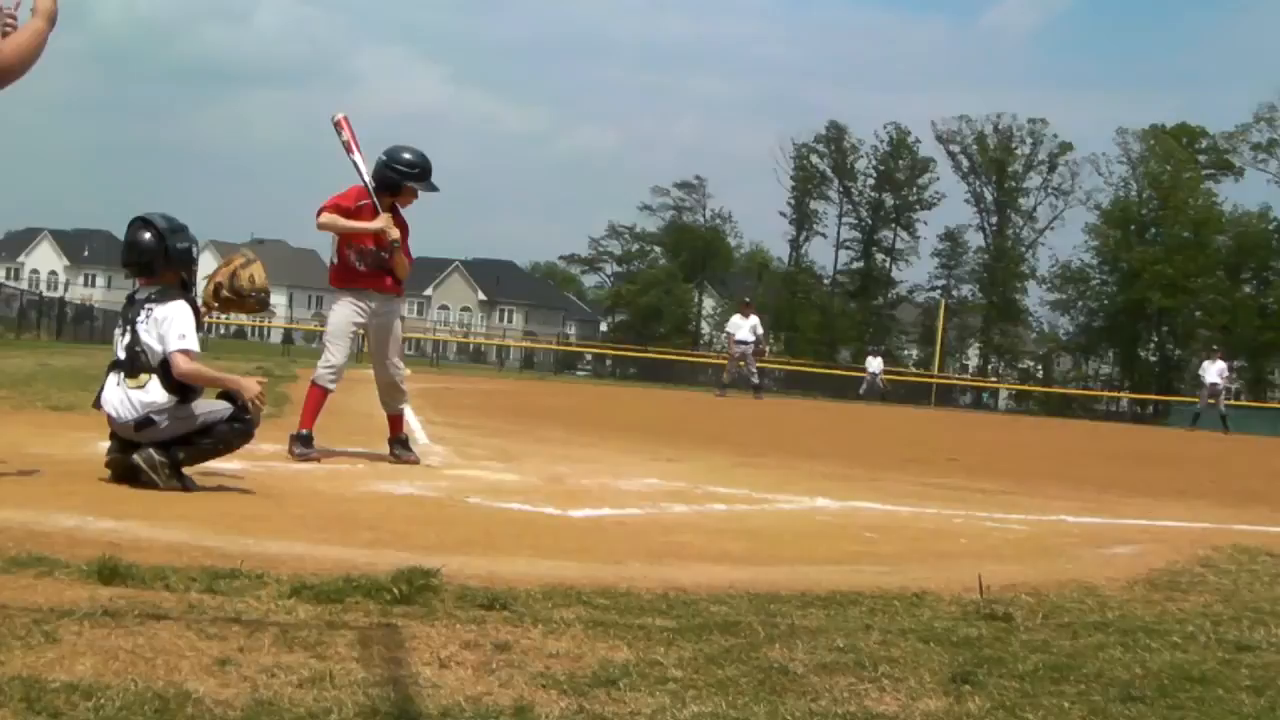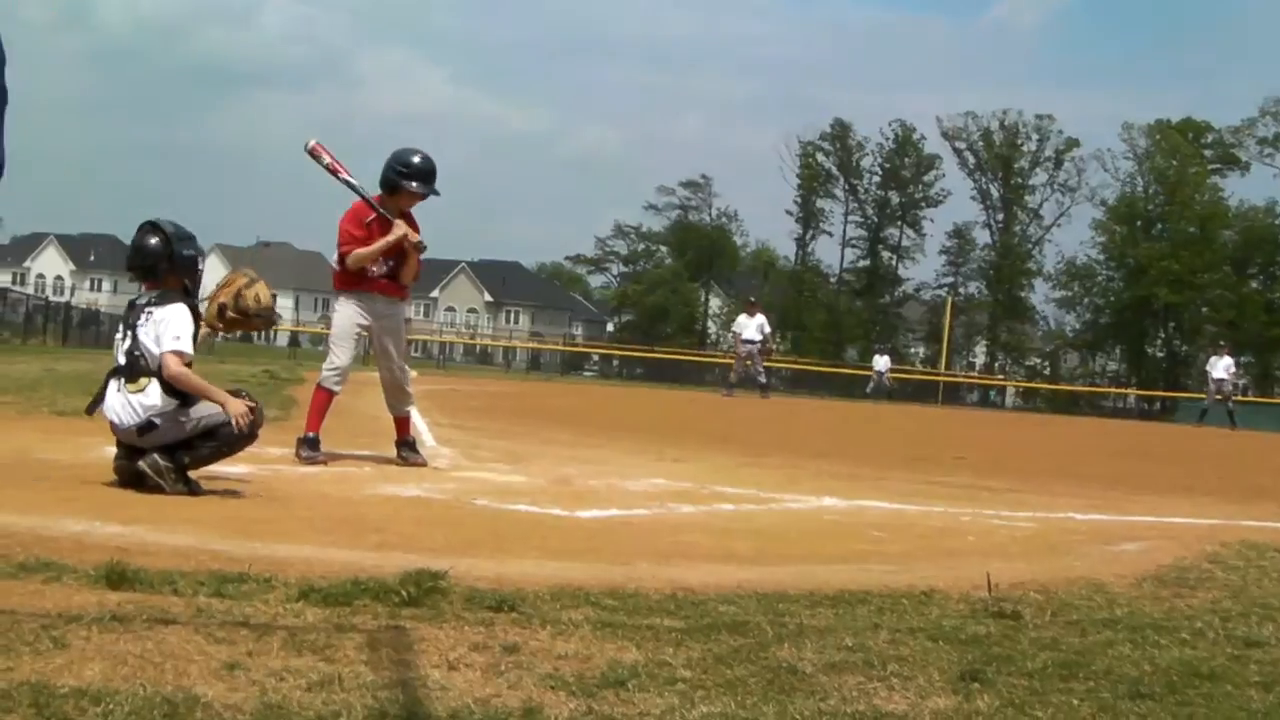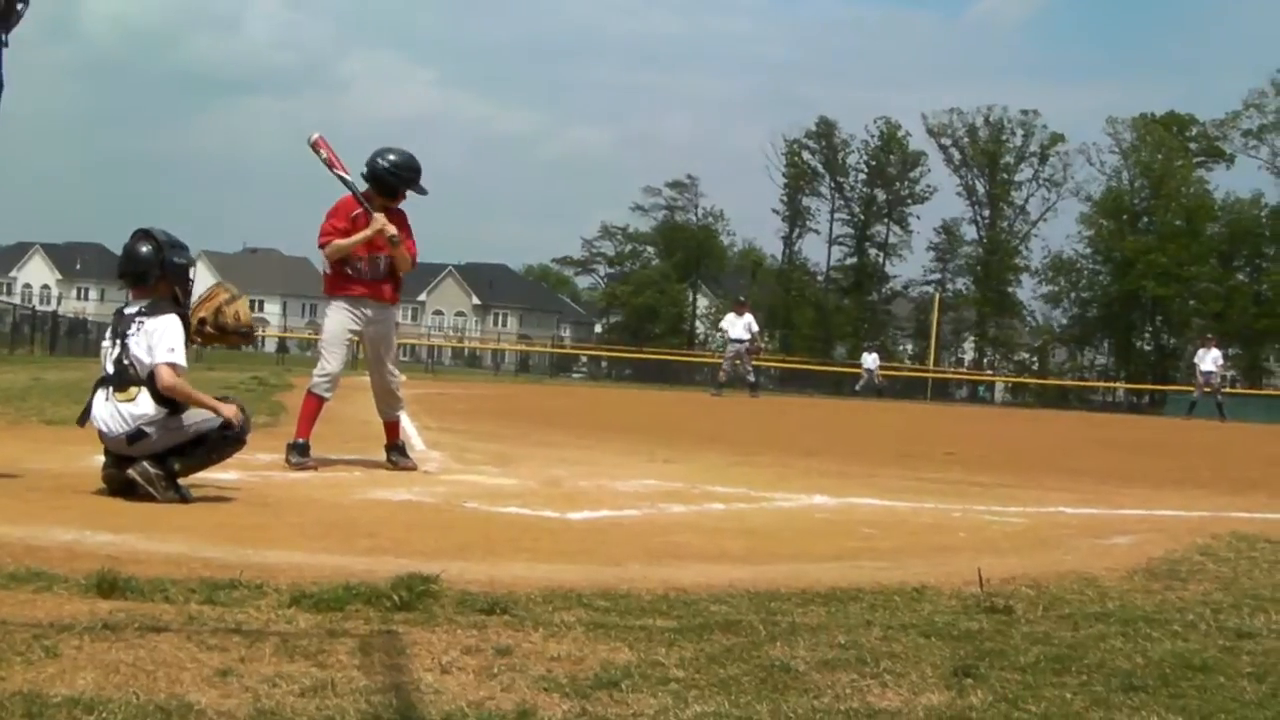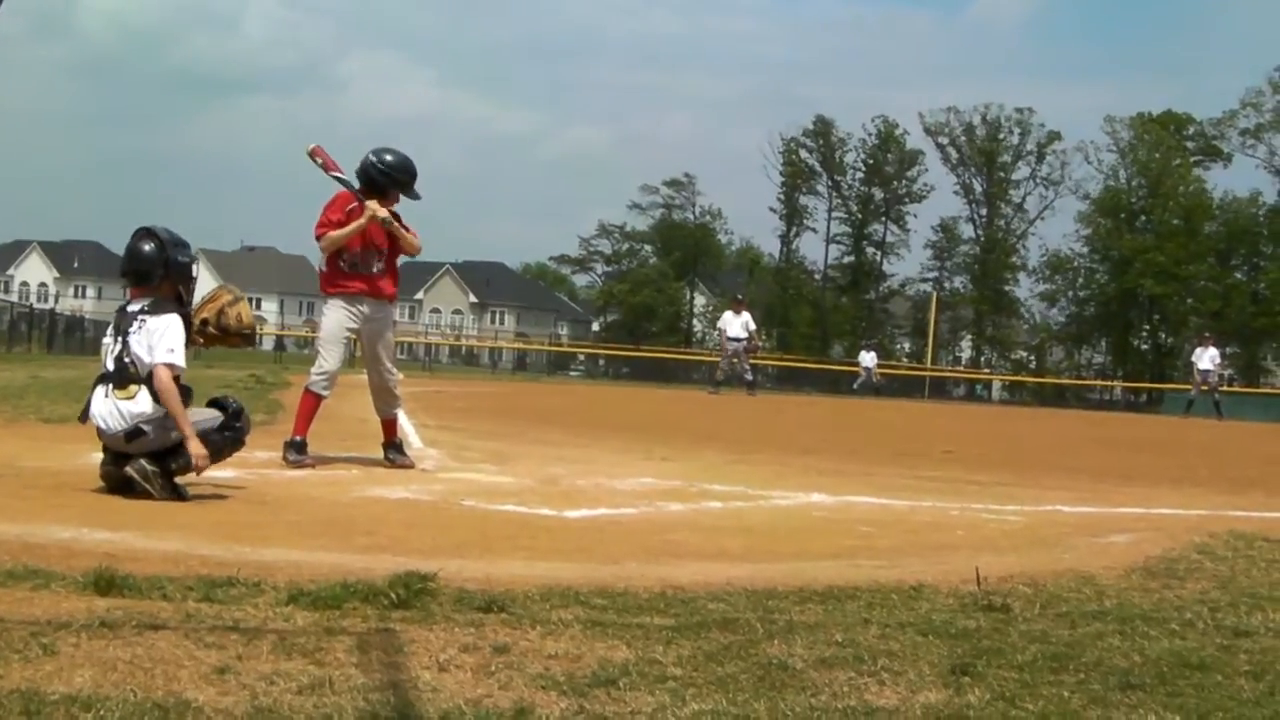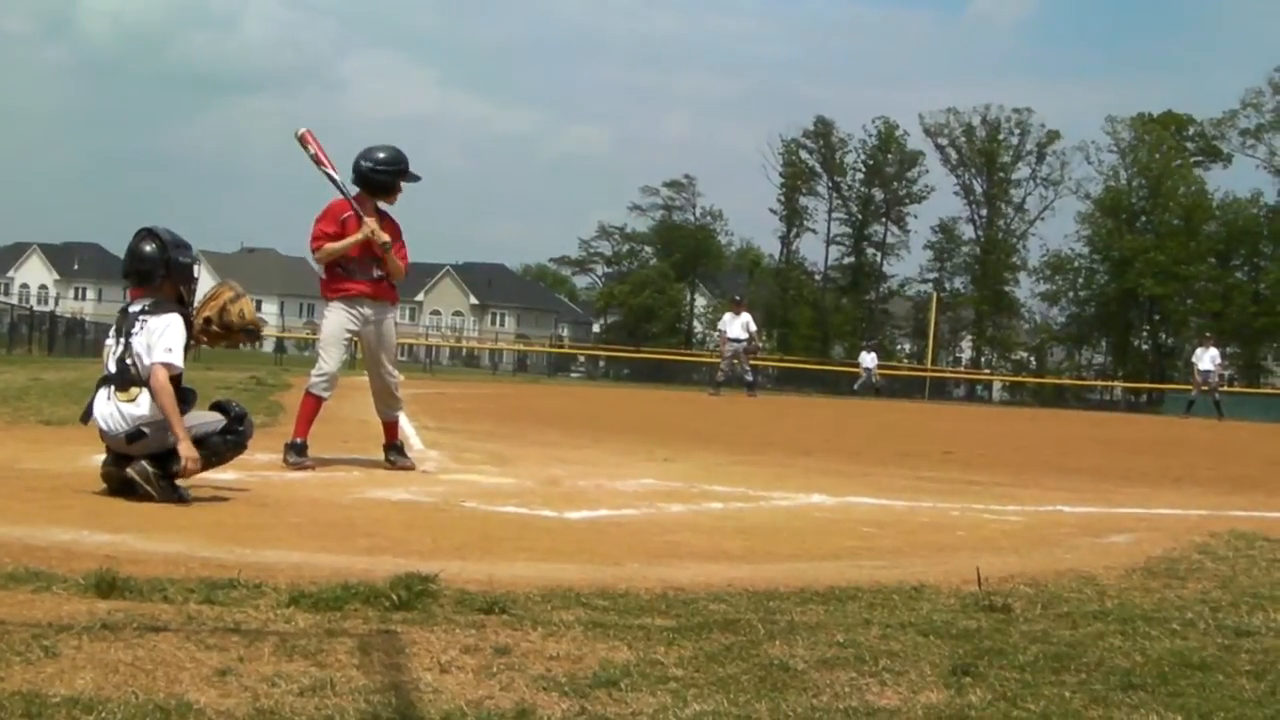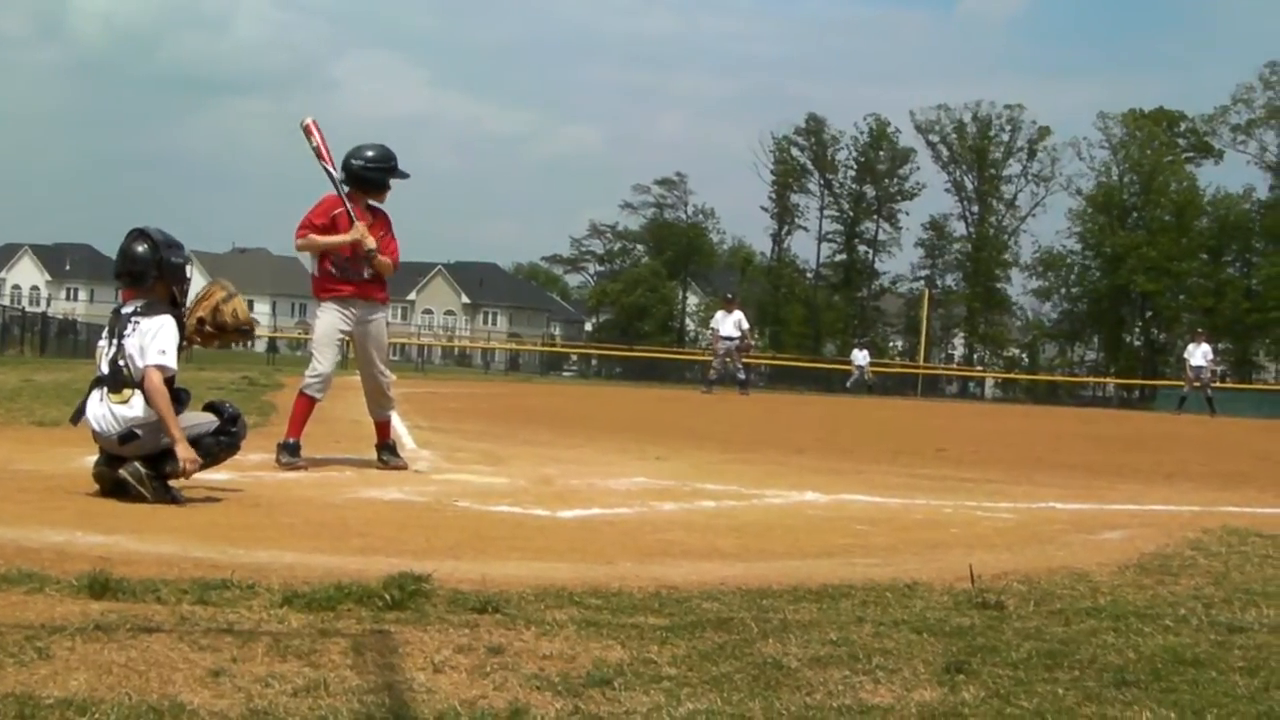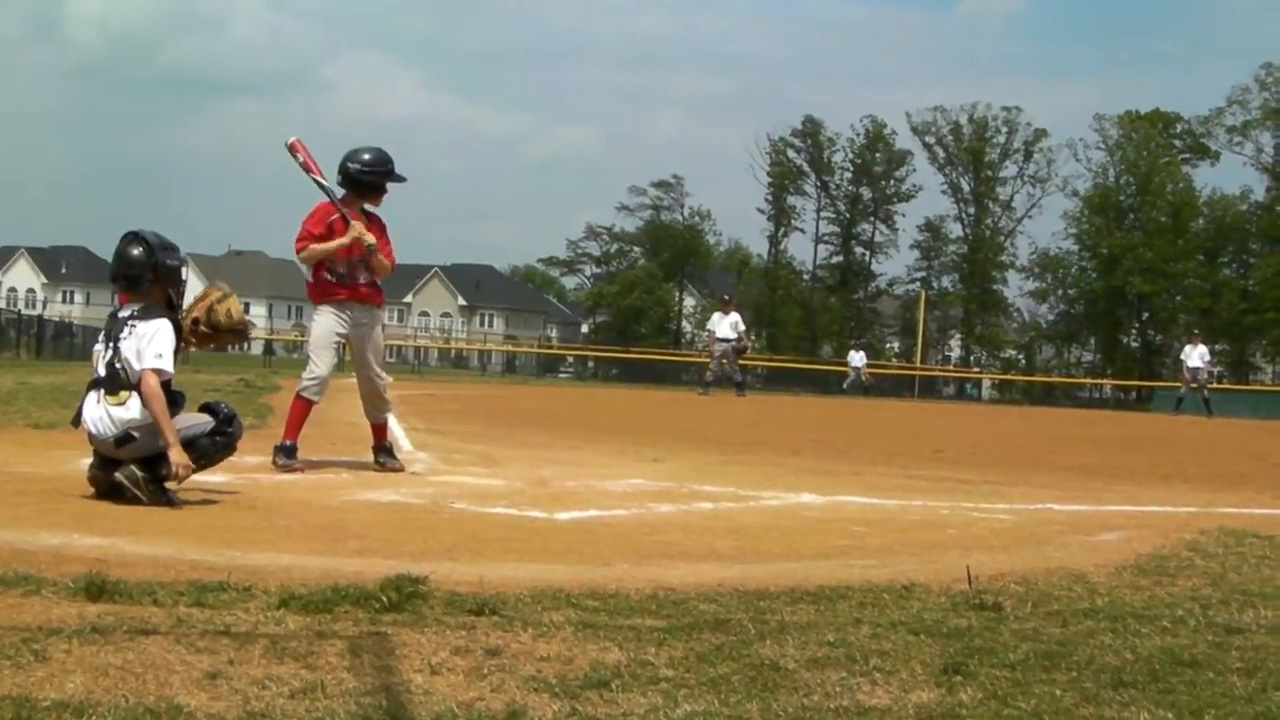
dt=0.4s
person 1, frame 1
left shoulder: (398, 222)
right shoulder: (357, 198)
left elbow: (403, 273)
right elbow: (323, 220)
left wrist: (395, 246)
right wrist: (370, 226)
left hip: (387, 302)
right hip: (350, 296)
left knee: (392, 372)
right knee: (332, 362)
left ankle: (398, 440)
right ankle: (302, 436)
person 1, frame 2
left shoulder: (409, 225)
right shoulder: (361, 211)
left elbow: (406, 280)
right elbow: (351, 261)
left wrist: (413, 251)
right wrist: (391, 239)
left hip: (390, 305)
right hip: (355, 299)
left knee: (397, 373)
right knee: (338, 365)
left ankle: (405, 443)
right ankle: (309, 439)
person 1, frame 3
left shoulder: (397, 218)
right shoulder: (348, 206)
left elbow: (406, 267)
right elbow: (328, 250)
left wrist: (393, 240)
right wrist: (369, 231)
left hip: (383, 308)
right hip: (345, 303)
left knee: (387, 378)
right knee: (328, 370)
left ankle: (395, 447)
right ankle: (299, 445)
person 1, frame 4
left shoulder: (389, 216)
right shoulder: (343, 201)
left elbow: (415, 249)
right elbow: (325, 243)
left wrist: (388, 224)
right wrist: (363, 220)
left hip: (379, 306)
right hip: (342, 301)
left knee: (385, 376)
right knee: (327, 368)
left ankle: (392, 445)
right ankle: (296, 443)
person 1, frame 5
left shoulder: (389, 224)
right shoulder: (339, 209)
left elbow: (399, 274)
right elbow: (319, 254)
left wrist: (384, 247)
right wrist: (359, 236)
left hip: (381, 309)
right hip: (343, 305)
left knee: (387, 379)
right knee: (326, 370)
left ankle: (393, 447)
right ankle: (297, 445)
person 1, frame 6
left shoulder: (381, 219)
right shoulder: (332, 205)
left elbow: (389, 269)
right elbow: (302, 241)
left wrist: (371, 251)
right wrist: (347, 237)
left hip: (372, 308)
right hip: (335, 305)
left knee: (378, 378)
right knee: (320, 371)
left ankle: (385, 447)
right ankle: (289, 445)
person 1, frame 7
left shoulder: (375, 224)
right shoulder: (326, 211)
left elbow: (386, 271)
right elbow: (304, 255)
left wrist: (372, 247)
right wrist: (345, 239)
left hip: (368, 311)
right hip: (330, 307)
left knee: (375, 381)
right knee: (317, 374)
left ankle: (382, 449)
right ankle: (286, 447)
person 2, frame 1
left shoulder: (134, 302)
right shoulder: (175, 306)
right elbow: (183, 367)
right wrist: (239, 383)
left hip: (118, 414)
right hip: (148, 417)
right knee: (245, 416)
left ankle: (125, 450)
right ankle: (161, 458)
person 2, frame 2
left shoulder: (135, 307)
right shoulder: (174, 308)
right elbow: (173, 369)
right wrist: (225, 399)
left hip: (121, 420)
right hip: (149, 421)
right knee: (247, 416)
left ankle: (131, 456)
right ankle: (167, 464)
person 2, frame 3
left shoulder: (121, 317)
right shoulder: (166, 319)
right elbow: (167, 380)
left wrist: (187, 336)
right wrist: (217, 406)
left hip: (109, 429)
right hip: (139, 430)
right knee: (235, 423)
left ankle: (122, 465)
right ankle: (157, 471)
person 2, frame 4
left shoulder: (124, 314)
right shoulder: (167, 318)
right elbow: (162, 381)
right wrist: (191, 439)
left hip: (108, 426)
right hip: (137, 427)
right knee: (235, 422)
left ankle: (118, 461)
right ankle: (152, 468)
person 2, frame 5
left shoulder: (127, 315)
right shoulder: (168, 318)
right elbow: (159, 380)
right wrist: (183, 440)
left hip: (110, 426)
right hip: (138, 428)
left knee: (184, 398)
right knee: (238, 426)
left ankle: (120, 461)
right ankle: (153, 470)
person 2, frame 6
left shoulder: (119, 316)
right shoulder: (161, 319)
right elbow: (153, 381)
left wrist: (185, 337)
right wrist: (180, 442)
left hip: (103, 428)
right hip: (131, 430)
left knee: (177, 400)
right knee: (231, 427)
left ankle: (112, 463)
right ankle: (147, 472)
person 2, frame 7
left shoulder: (116, 319)
right shoulder: (157, 323)
right elbow: (149, 384)
left wrist: (184, 339)
right wrist: (174, 446)
left hip: (98, 430)
right hip: (128, 433)
left knee: (174, 401)
right knee: (227, 427)
left ankle: (107, 466)
right ankle: (143, 475)
